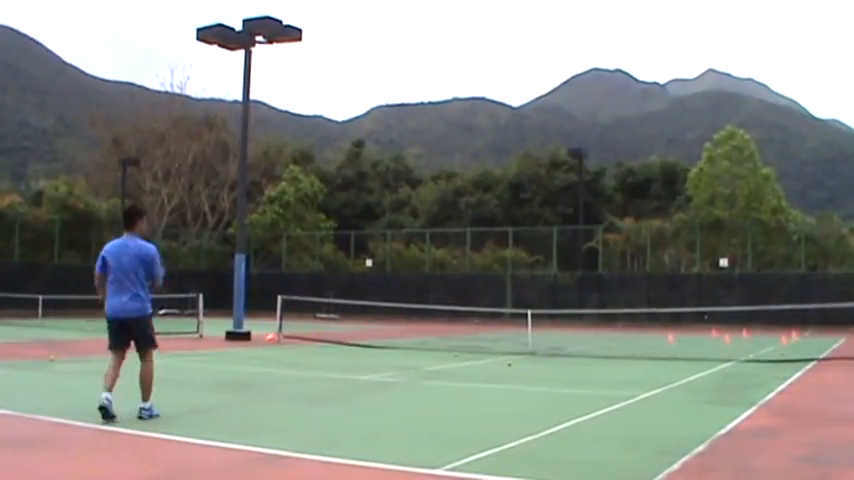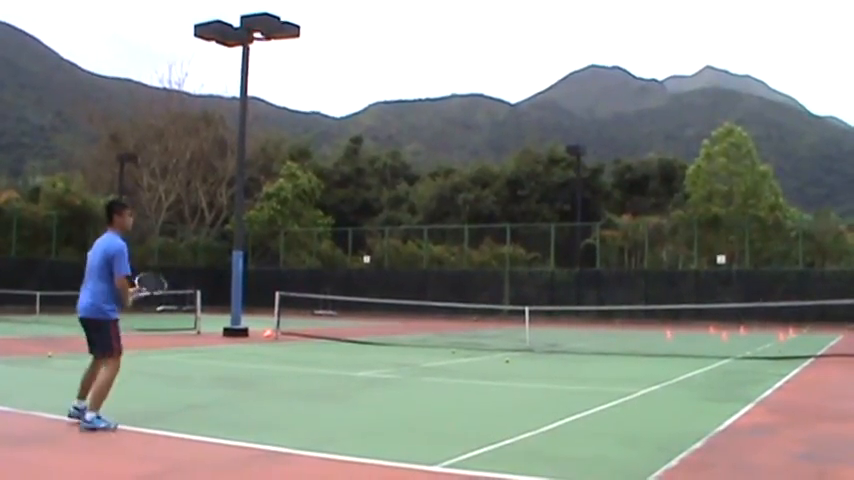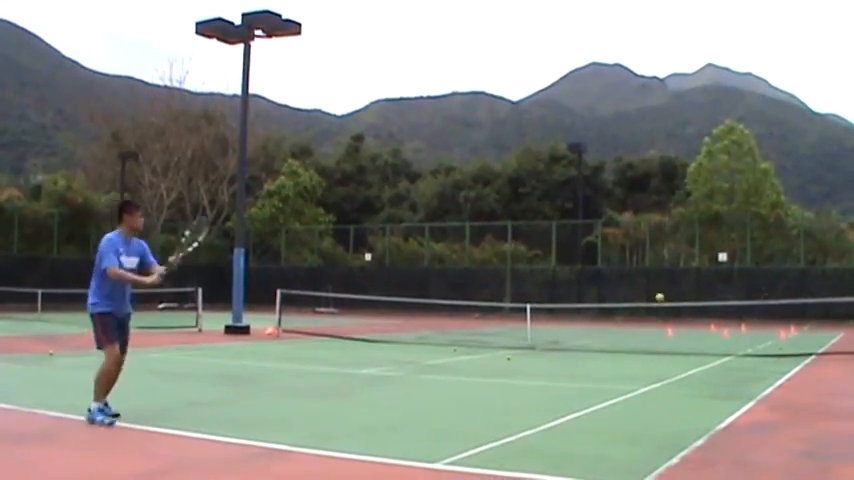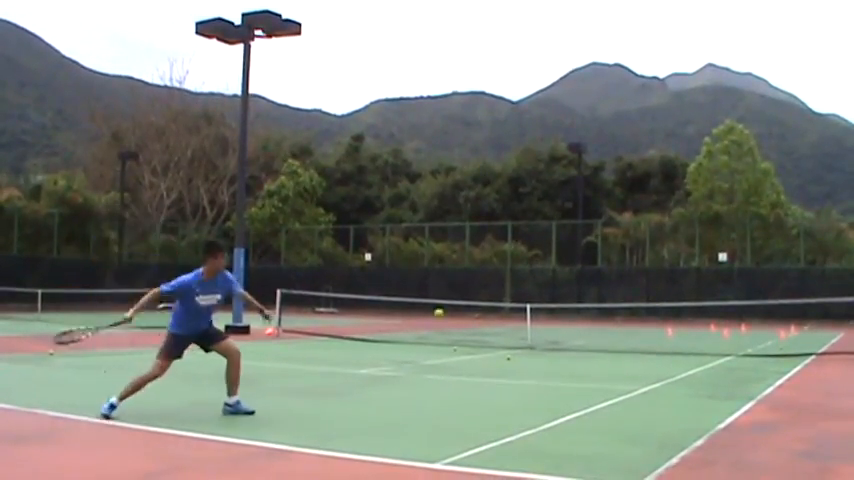
dt=0.7s
person 1, frame 1
left shoulder: (108, 248)
right shoulder: (148, 249)
left elbow: (98, 280)
right elbow: (157, 283)
left hip: (114, 311)
right hip: (139, 311)
left knee: (117, 357)
right knee: (147, 358)
left ankle: (106, 398)
right ankle: (145, 407)
person 1, frame 2
left shoulder: (100, 243)
right shoulder: (118, 246)
right elbow: (120, 283)
left wrist: (124, 292)
right wrist: (126, 300)
left hip: (87, 309)
right hip: (103, 312)
left knee: (99, 360)
right knee: (111, 364)
left ankle: (79, 406)
right ankle: (91, 416)
person 1, frame 3
left shoulder: (140, 245)
right shoulder: (110, 241)
left elbow: (154, 270)
right elbow: (113, 273)
left wrist: (162, 270)
right wrist: (145, 281)
left hip: (122, 309)
right hip: (102, 308)
left knee: (120, 358)
right knee: (112, 357)
left ankle: (102, 401)
right ankle: (95, 407)
person 1, frame 4
left shoulder: (224, 278)
right shoulder: (188, 282)
left elbow: (241, 294)
right elbow: (156, 293)
left wrist: (262, 309)
right wrist: (133, 311)
left hip: (204, 327)
right hip: (180, 330)
left knee: (234, 353)
right knee: (156, 372)
left ankle: (232, 402)
right ankle: (115, 401)
